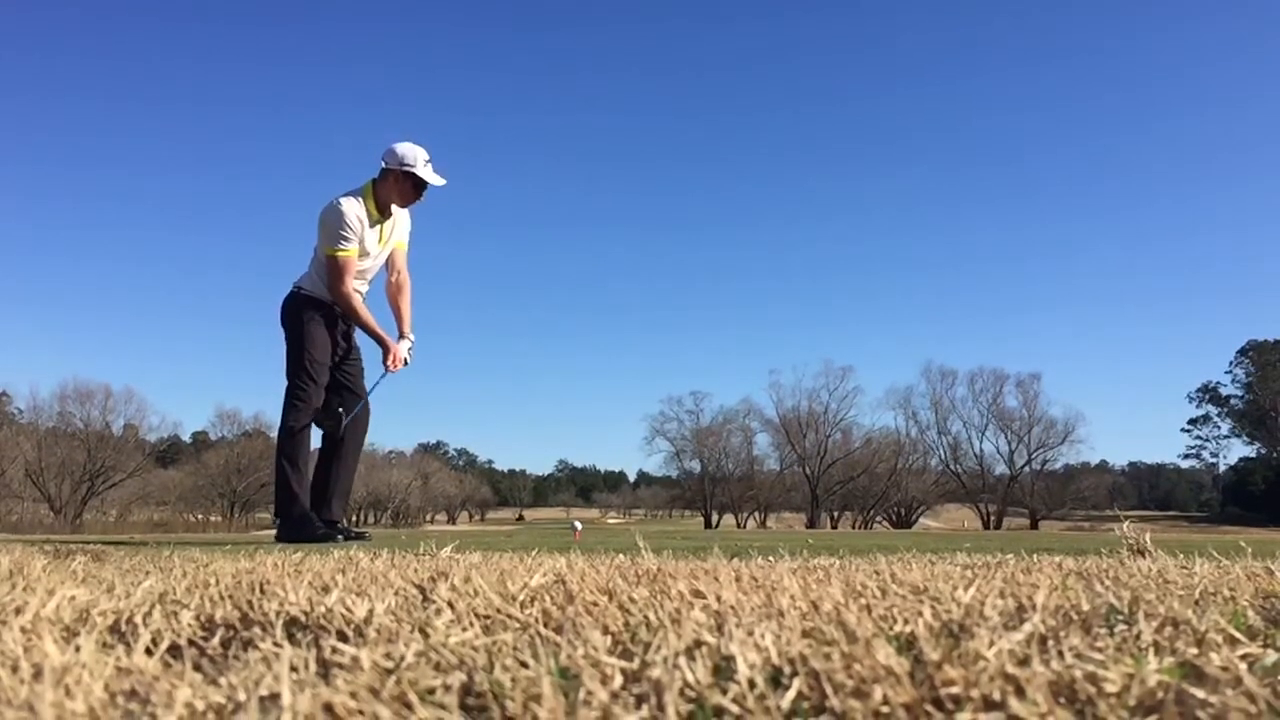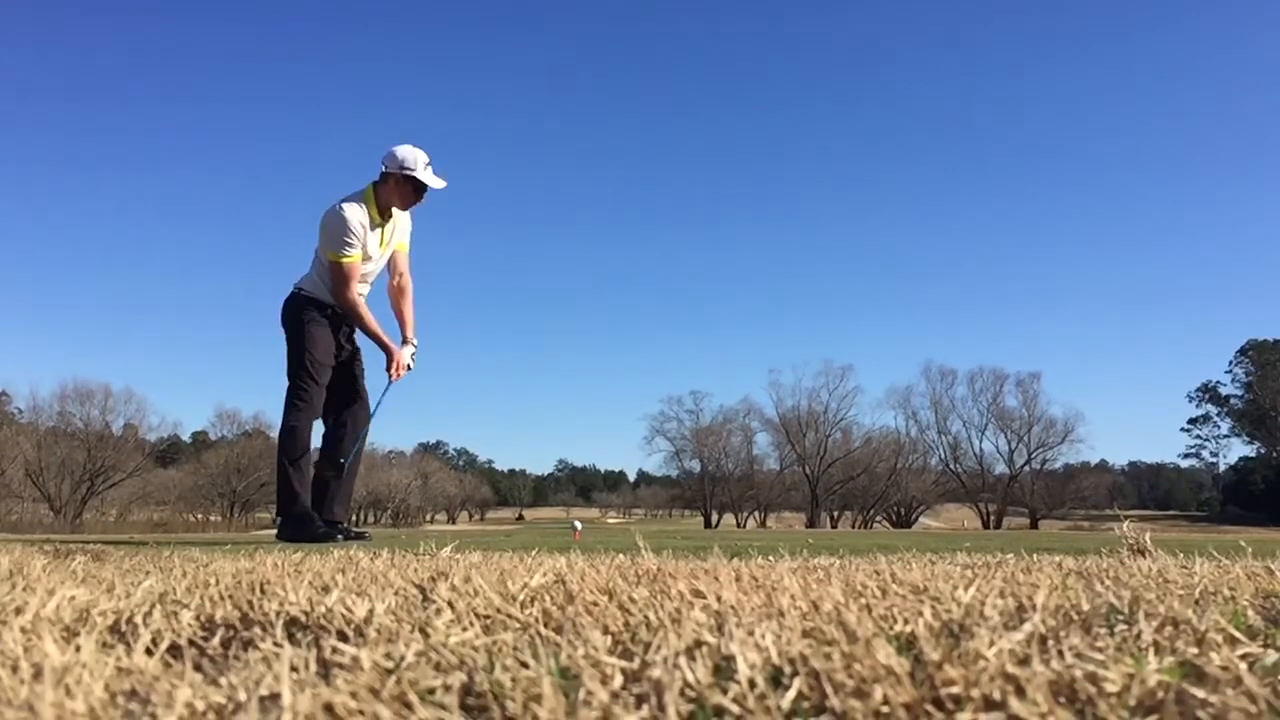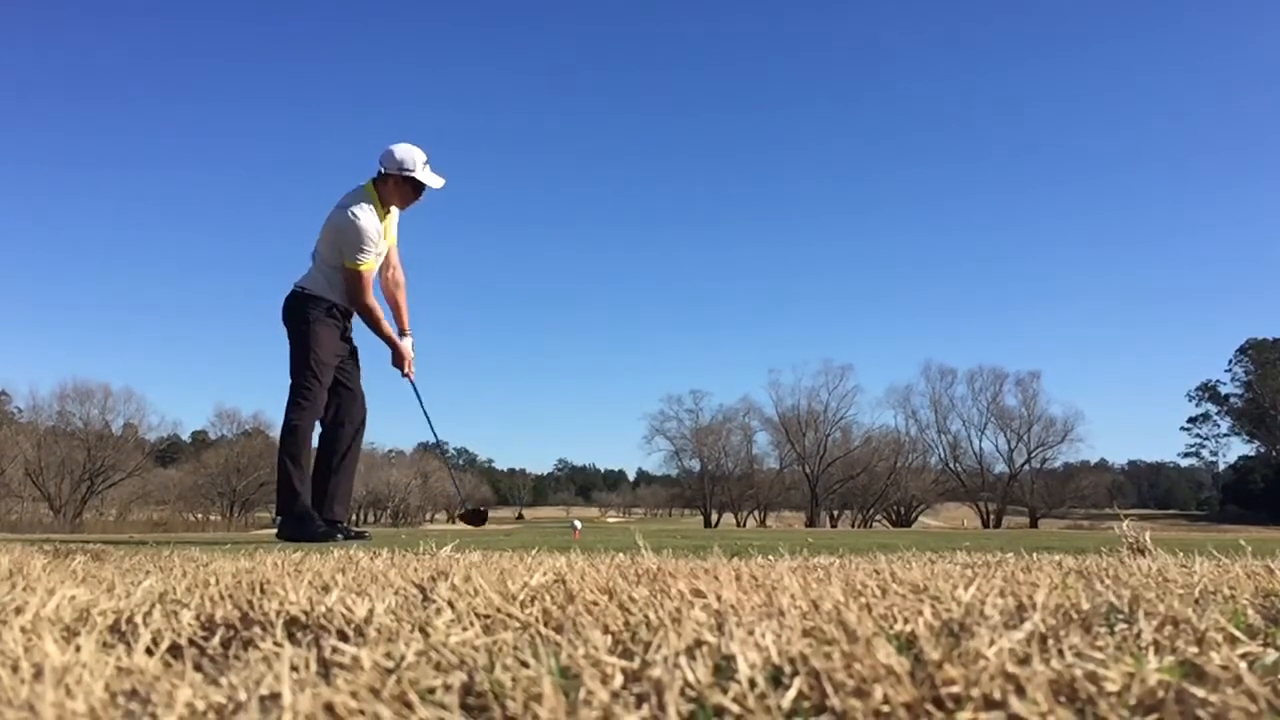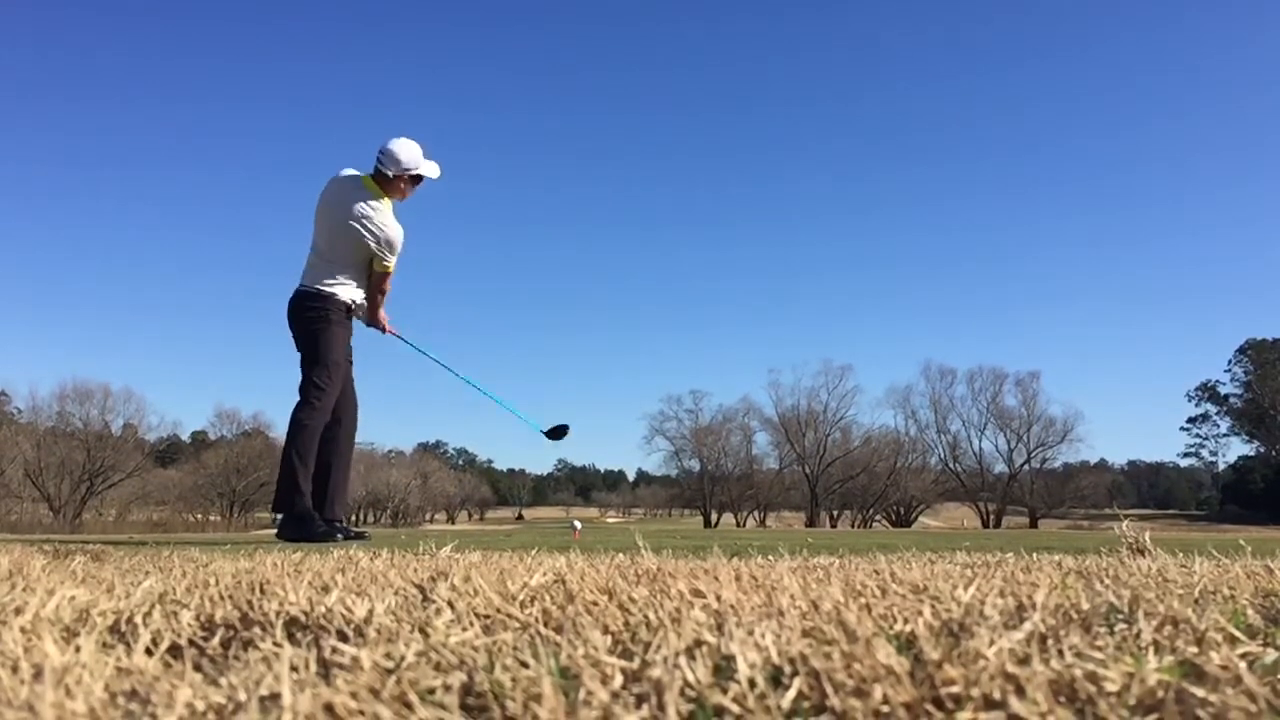
dt=0.3s
person 1, frame 1
left shoulder: (399, 218)
right shoulder: (346, 211)
left elbow: (398, 276)
right elbow: (341, 288)
left wrist: (405, 336)
right wrist: (384, 341)
left hip: (342, 318)
right hip: (310, 309)
left knee: (353, 412)
right knee: (305, 405)
left ankle: (327, 516)
right ankle: (293, 516)
person 1, frame 2
left shoulder: (400, 219)
right shoulder: (348, 217)
left elbow: (400, 280)
right elbow: (346, 293)
left wrist: (408, 340)
right wrist: (387, 347)
left hip: (340, 320)
right hip: (311, 311)
left knee: (353, 413)
right knee: (305, 403)
left ankle: (328, 516)
right ankle: (294, 515)
person 1, frame 3
left shoulder: (388, 210)
right shoulder: (360, 220)
left elbow: (392, 274)
right elbow: (362, 297)
left wrist: (406, 334)
right wrist: (395, 345)
left hip: (336, 315)
right hip: (313, 310)
left knee: (349, 413)
right knee: (309, 403)
left ankle: (328, 515)
right ankle: (295, 514)
person 1, frame 4
left shoulder: (341, 181)
right shoulder: (389, 230)
right elbow: (378, 288)
left wrist: (364, 305)
right wrist: (377, 315)
left hip: (313, 304)
right hip: (327, 310)
left knee: (342, 411)
right knee: (317, 402)
left ankle: (326, 514)
right ankle: (295, 513)
